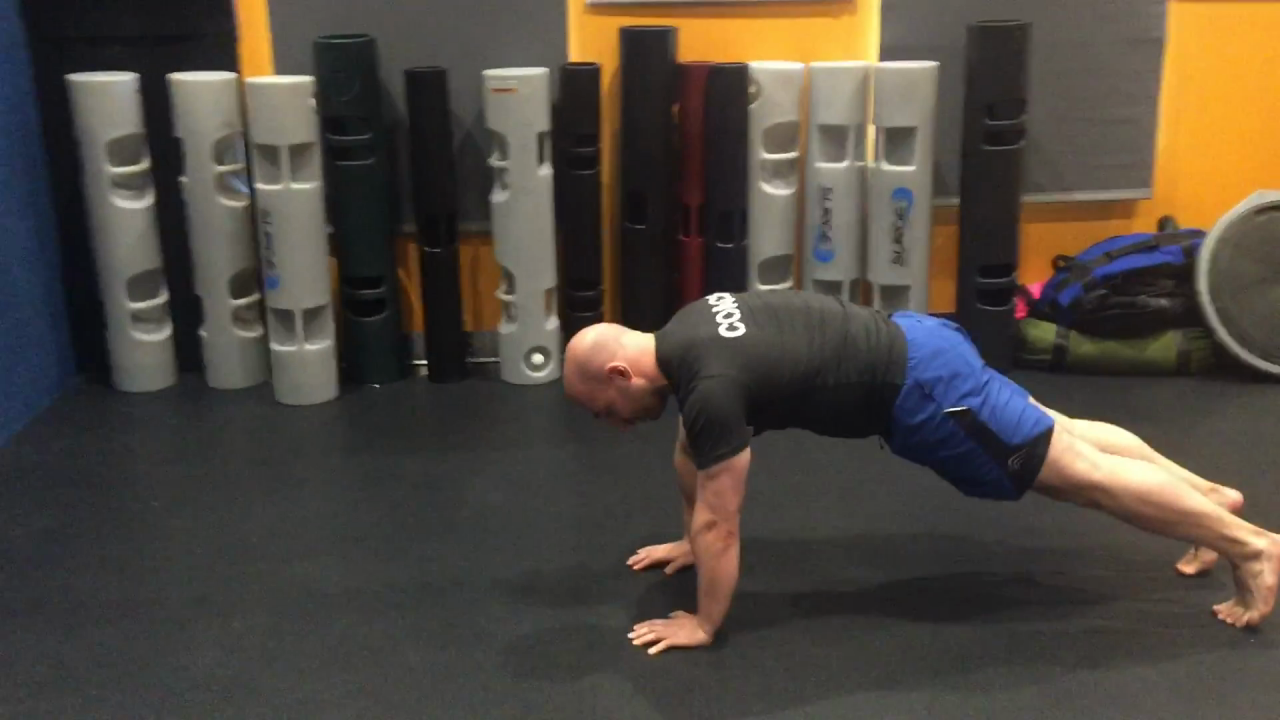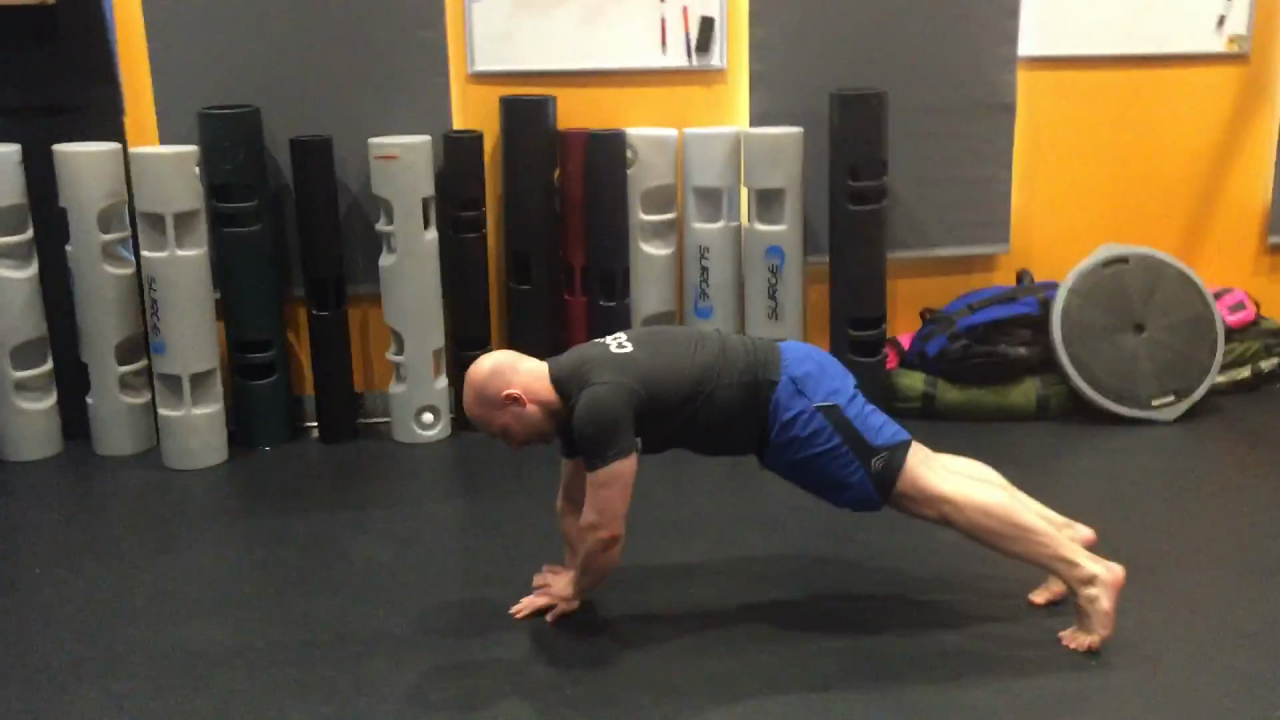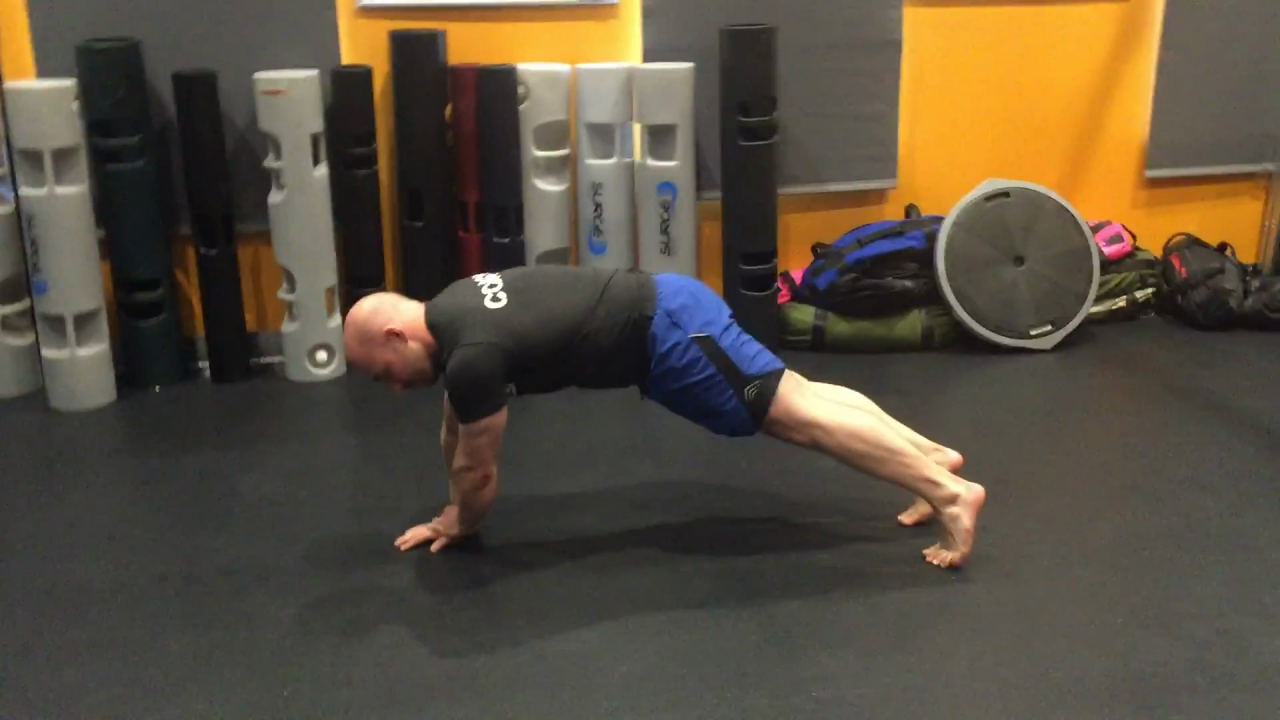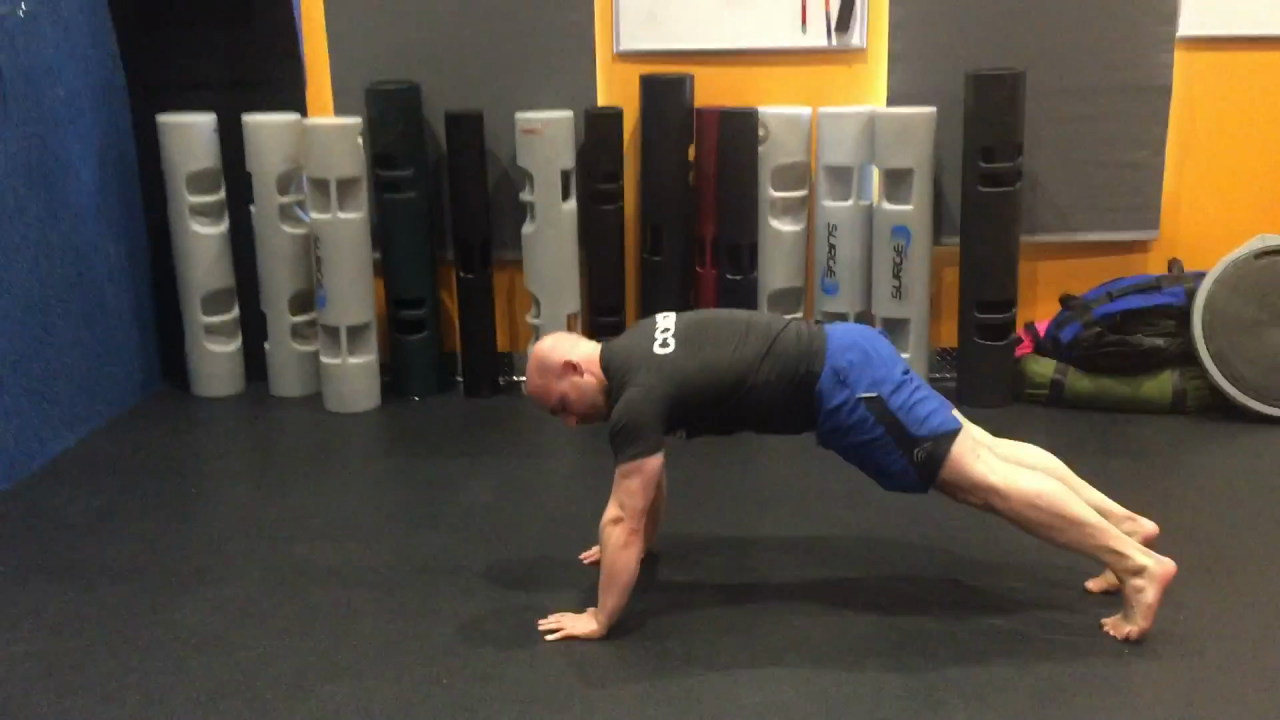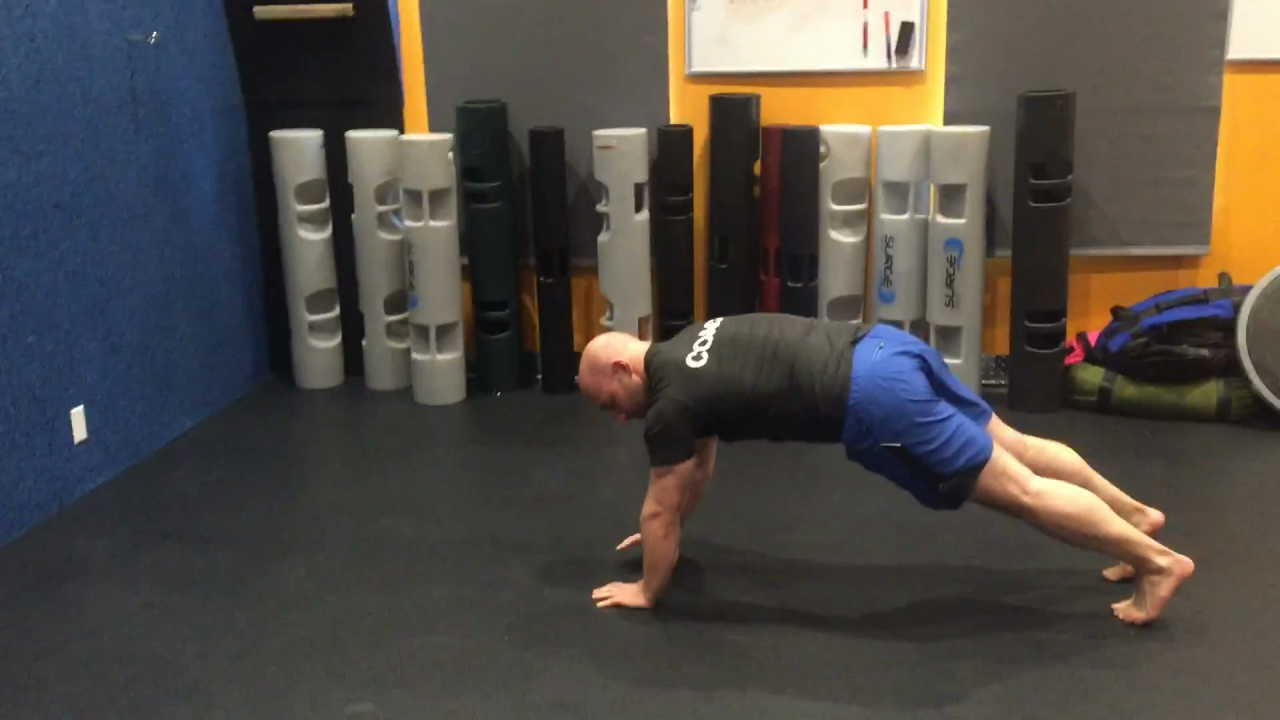
dt=0.7s
person 1, frame 1
left shoulder: (710, 384)
right shoulder: (684, 338)
left elbow: (720, 521)
right elbow: (692, 458)
left wrist: (704, 624)
right wrist: (689, 540)
left hip: (921, 389)
right hip: (911, 345)
left knee: (1074, 471)
right knee: (1059, 434)
right ankle: (1212, 495)
person 1, frame 2
left shoulder: (598, 401)
right shoulder: (570, 386)
left elbow: (604, 529)
right elbow: (572, 501)
left wrist: (575, 589)
right wrist: (572, 577)
left hip: (790, 400)
right hip: (783, 386)
left knee: (924, 488)
right knee: (924, 467)
left ankle: (1088, 572)
right ankle: (1067, 532)
person 1, frame 3
left shoulder: (471, 353)
right shoulder: (448, 312)
left elbow: (479, 471)
right elbow: (456, 432)
left wrist: (458, 526)
right wrist: (456, 508)
left hip: (668, 334)
right hip: (662, 312)
left knee: (799, 415)
right knee: (797, 395)
left ankle: (950, 493)
right ankle: (935, 458)
person 1, frame 4
left shoulder: (636, 393)
right shoulder: (631, 352)
left elbow: (623, 514)
right elbow: (649, 476)
left wrist: (599, 619)
right wrist: (636, 543)
left hip: (841, 385)
right hip: (843, 354)
left knee: (977, 474)
right knee: (981, 448)
left ankle: (1136, 566)
right ankle: (1128, 525)
person 1, frame 5
left shoulder: (672, 401)
right shoulder: (688, 350)
left elbow: (660, 508)
right elbow: (700, 456)
left wrist: (647, 591)
right wrist: (668, 530)
left hip: (874, 400)
right hip: (884, 349)
left knee: (1016, 489)
right knee: (1012, 447)
left ankle: (1159, 562)
right ankle: (1138, 516)
